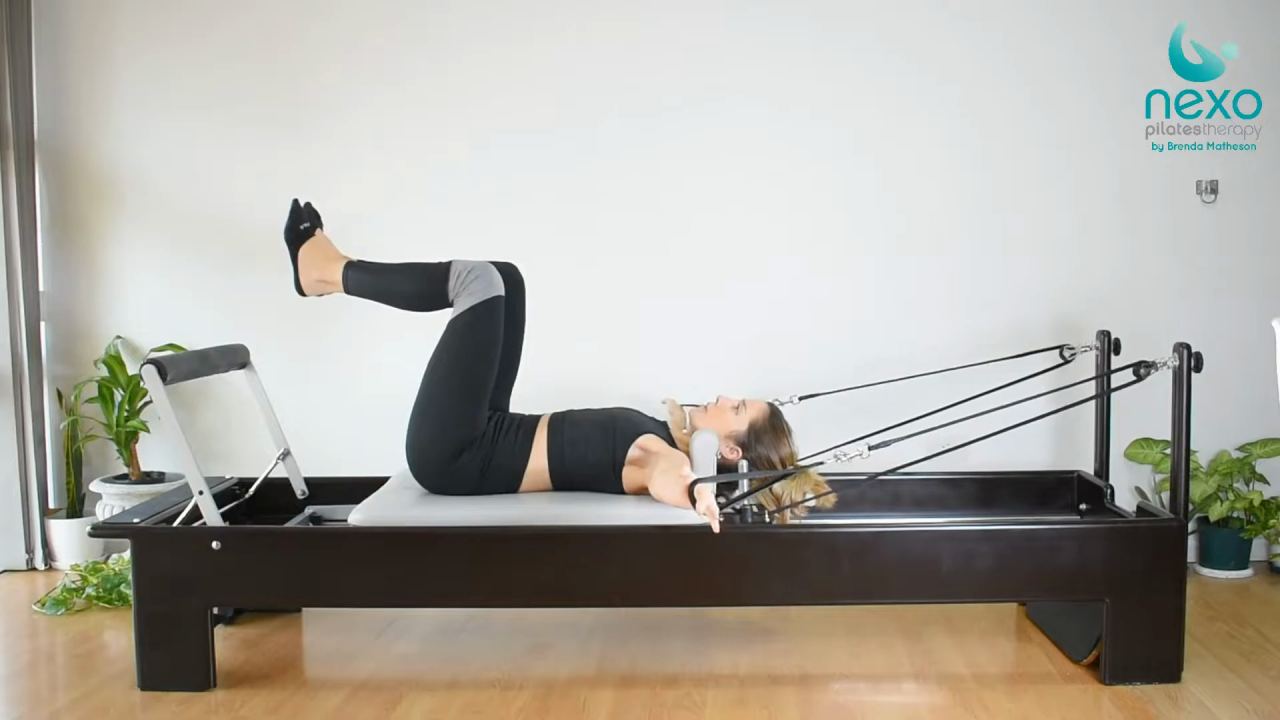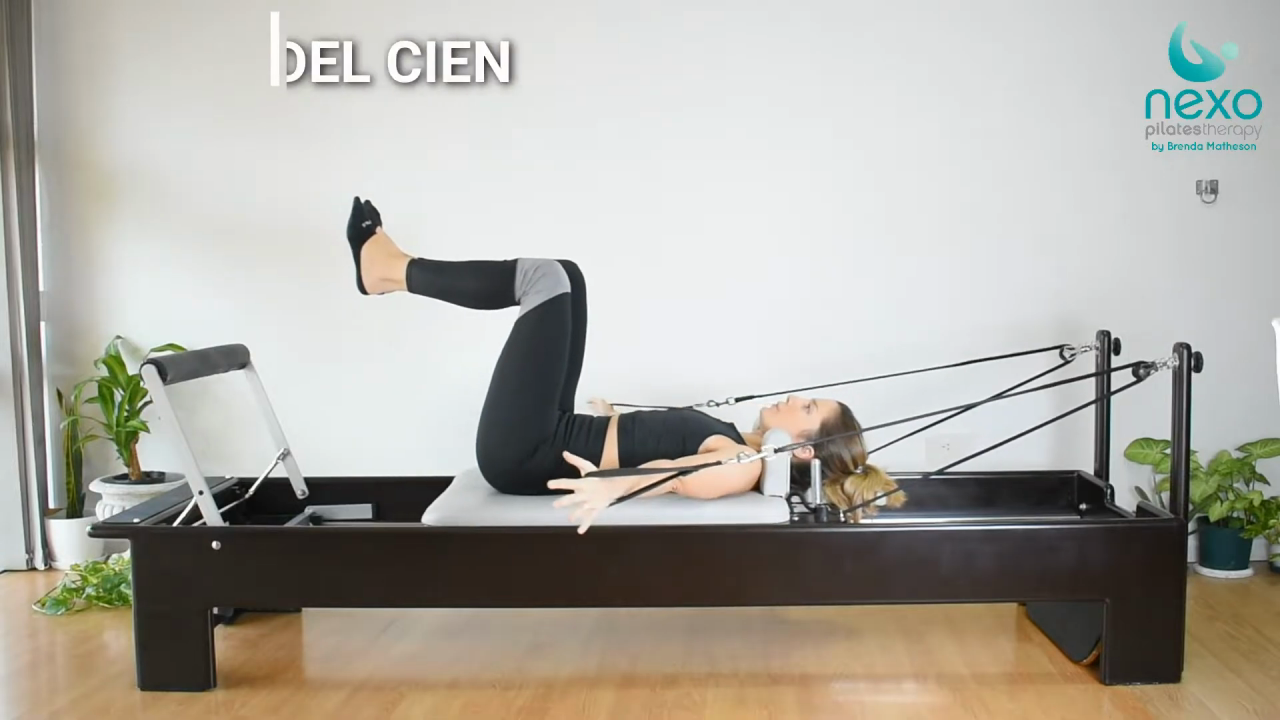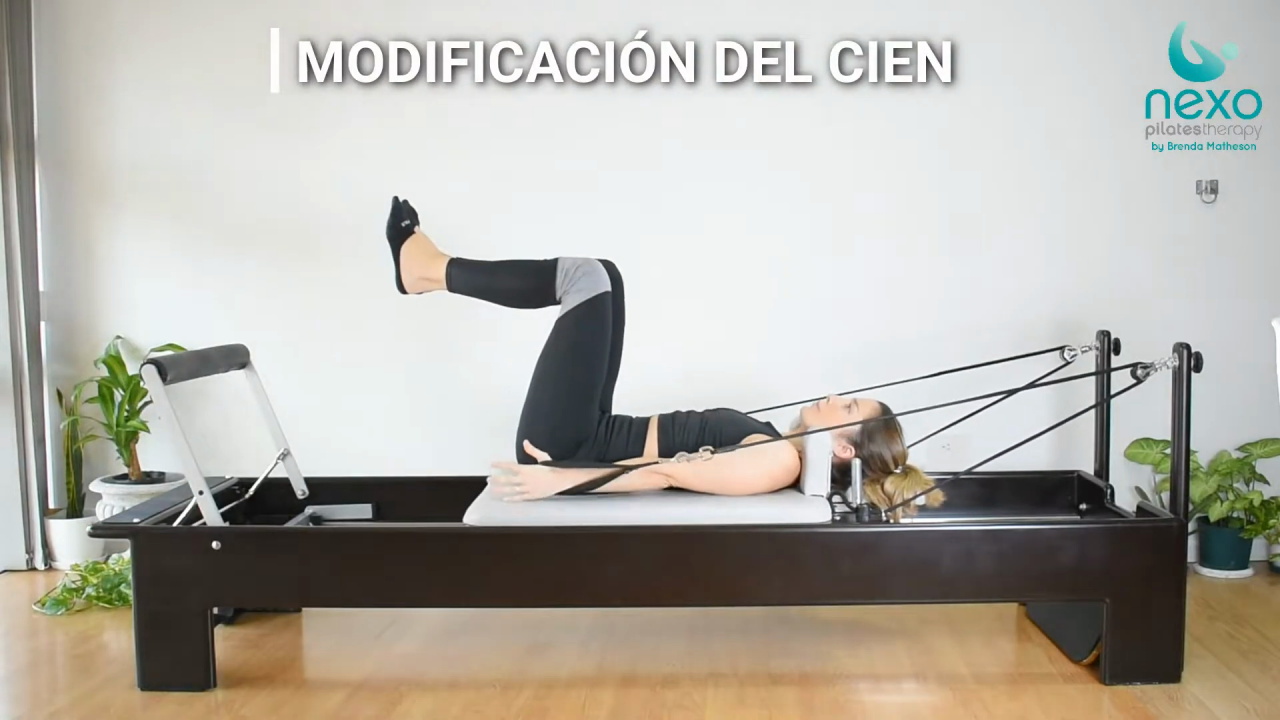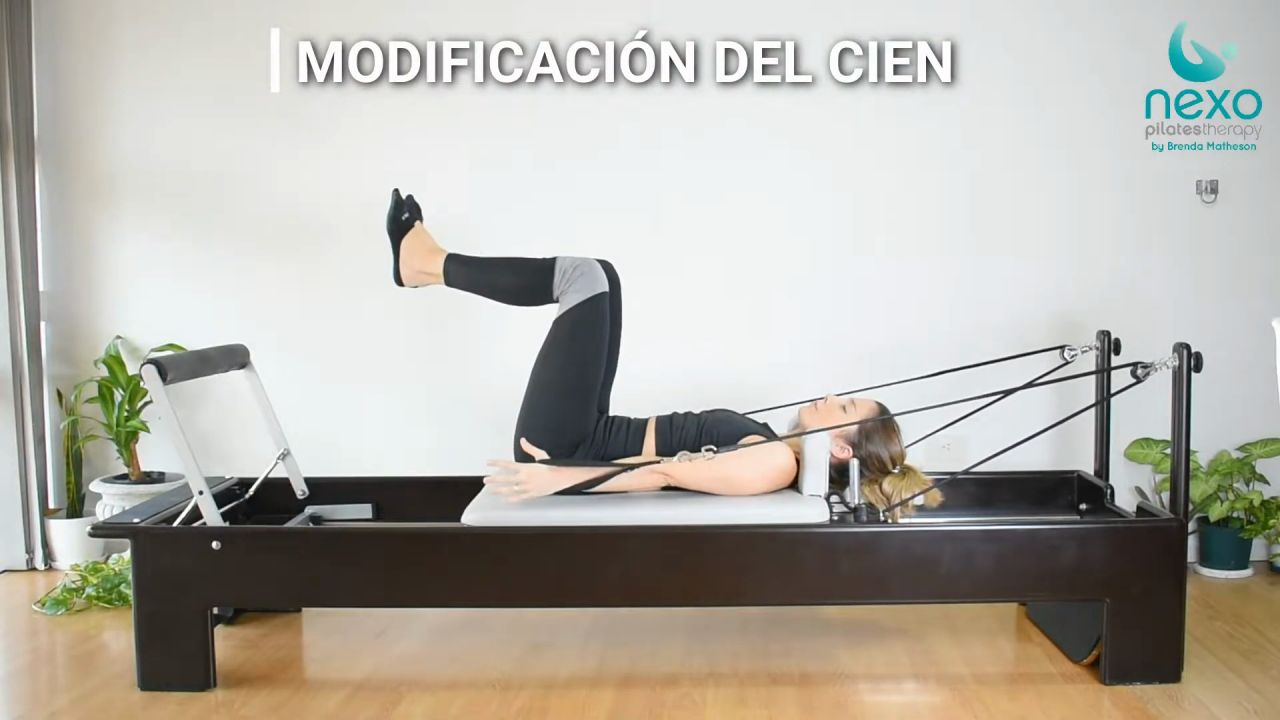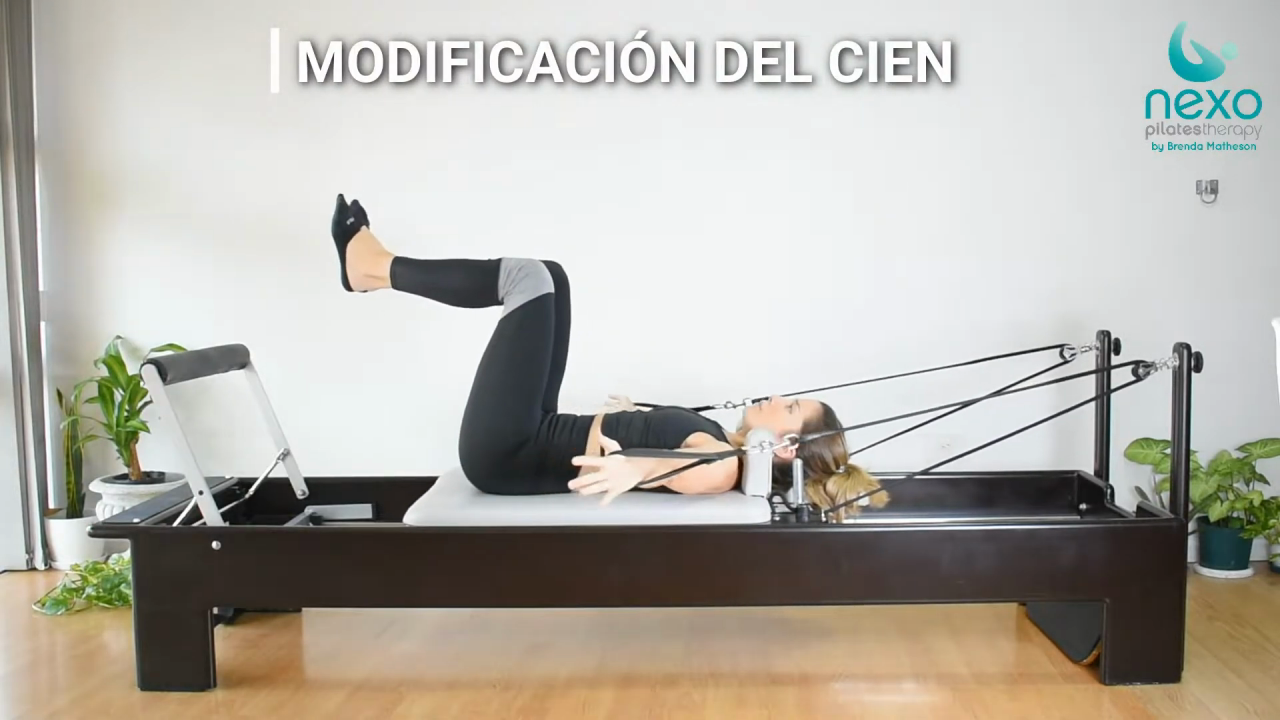
dt=1s
person 1, frame 1
left shoulder: (676, 462)
right shoulder: (673, 445)
left elbow: (663, 481)
left wrist: (690, 491)
right wrist: (678, 414)
left hip: (456, 458)
right hip: (486, 442)
left knee: (479, 280)
right knee: (501, 279)
left ankle: (332, 272)
right ankle: (336, 273)
person 1, frame 2
left shoulder: (744, 468)
right shoulder: (739, 445)
left elbow: (674, 474)
left wrist: (610, 487)
right wrist: (613, 409)
left hip: (526, 458)
right hip: (556, 443)
left knee: (546, 279)
right knee: (562, 278)
left ankle: (393, 269)
right ankle: (395, 271)
person 1, frame 3
left shoulder: (781, 463)
right shoulder: (775, 444)
left elbow: (670, 473)
left wrist: (563, 479)
left hip: (565, 450)
right hip: (588, 442)
left knee: (586, 278)
right knee: (599, 276)
left ankle: (434, 271)
right ankle: (433, 273)
person 1, frame 4
left shoulder: (777, 466)
right shoulder: (771, 446)
left elbow: (669, 474)
left wrist: (564, 477)
left hip: (565, 451)
right hip: (587, 444)
left knee: (583, 277)
right knee: (596, 277)
left ankle: (430, 264)
right ankle: (430, 266)
person 1, frame 5
left shoulder: (720, 465)
right shoulder: (718, 442)
left elbow: (674, 467)
left wrist: (634, 470)
right wrist: (632, 414)
left hip: (506, 457)
right hip: (533, 444)
left knee: (528, 278)
right knee: (546, 277)
left ankle: (378, 267)
right ankle: (379, 269)
